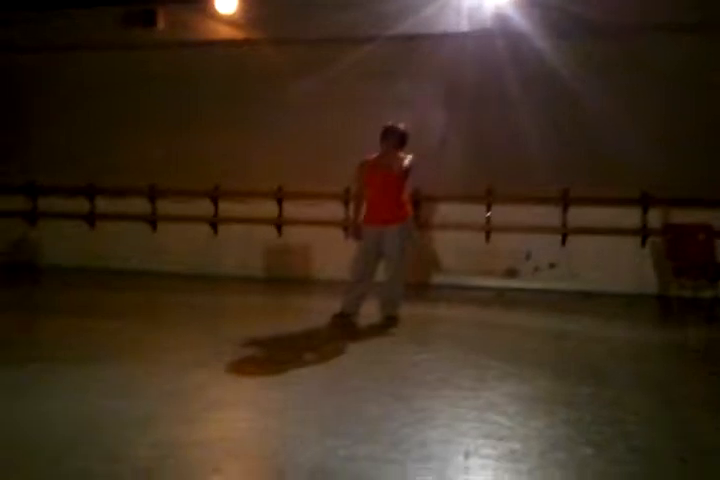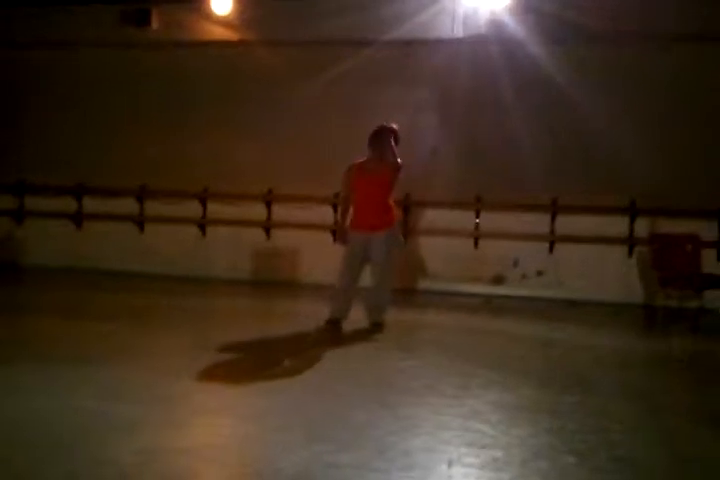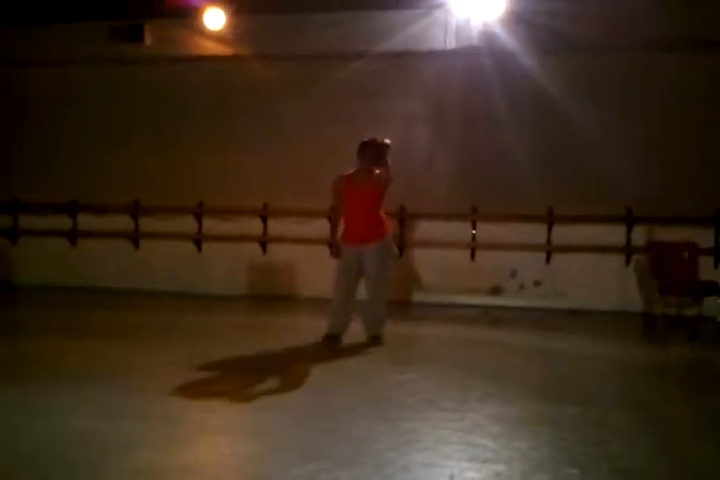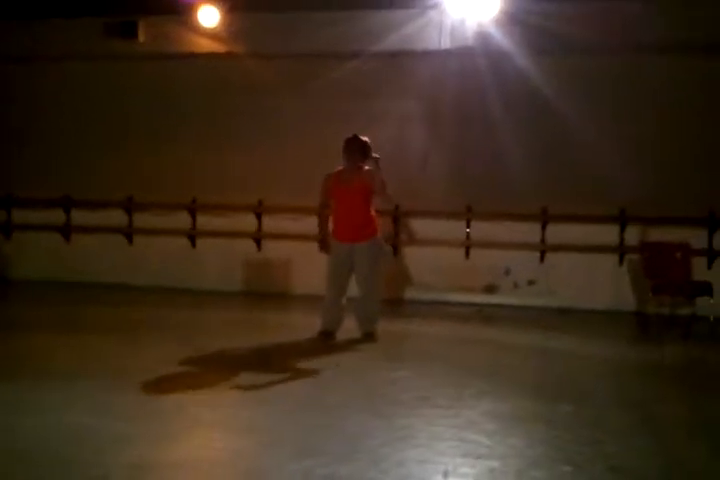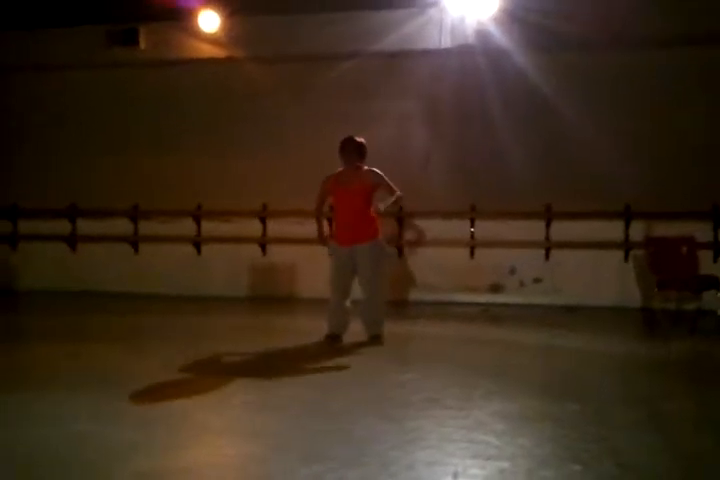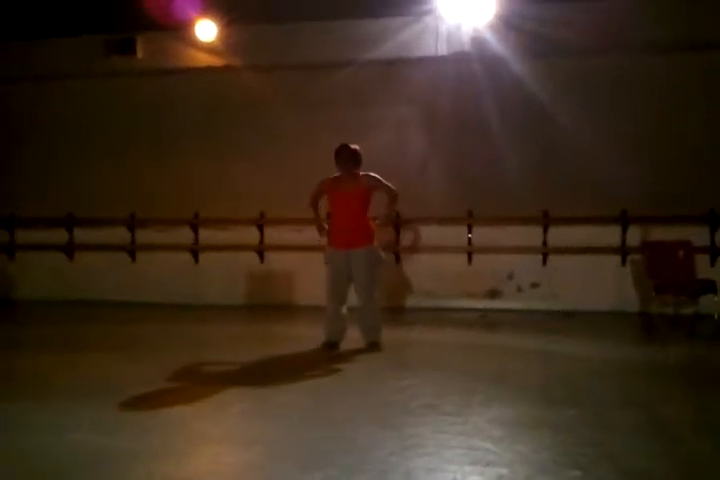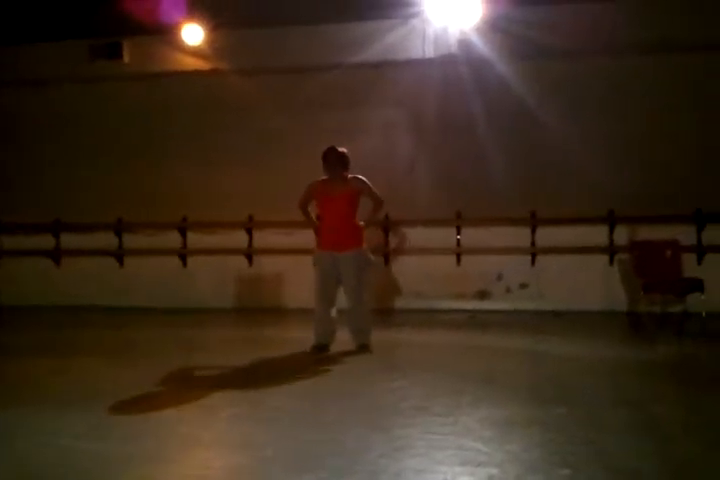
dt=0.2s
person 1, frame 1
left shoulder: (405, 161)
right shoulder: (366, 165)
left elbow: (400, 169)
right elbow: (359, 194)
left wrist: (395, 151)
right wrist: (355, 222)
left hip: (397, 224)
right hip: (371, 224)
left knee: (394, 272)
right knee: (360, 270)
left ankle: (390, 312)
right ankle: (347, 312)
person 1, frame 2
left shoulder: (391, 167)
right shoulder: (354, 170)
left elbow: (393, 162)
right elbow: (346, 199)
left wrist: (389, 139)
right wrist: (341, 226)
left hip: (384, 230)
right hip: (357, 230)
left knee: (381, 277)
right knee: (347, 275)
left ankle: (376, 318)
right ankle: (335, 317)
person 1, frame 3
left shoulder: (379, 179)
right shoulder: (342, 181)
left elbow: (388, 177)
right elbow: (335, 211)
left wrist: (384, 153)
right wrist: (334, 239)
left hip: (376, 242)
right hip: (349, 243)
left knee: (376, 290)
right knee: (342, 290)
left ankle: (375, 331)
right ankle: (334, 331)
person 1, frame 4
left shoulder: (369, 175)
right shoulder: (331, 179)
left elbow: (384, 195)
right elbow: (323, 208)
left wrist: (376, 165)
right wrist: (322, 235)
left hip: (367, 240)
right hip: (339, 241)
left knee: (369, 287)
right knee: (334, 286)
left ankle: (368, 328)
right ankle: (329, 327)
person 1, frame 5
left shoulder: (371, 176)
right shoulder: (331, 180)
left elbow: (396, 194)
right elbow: (319, 205)
left wrist: (383, 206)
right wrist: (321, 230)
left hip: (368, 241)
right hip: (340, 243)
left knee: (372, 289)
right knee: (338, 289)
left ankle: (375, 331)
right ankle: (335, 330)
person 1, frame 6
left shoulder: (367, 181)
right shoulder: (328, 184)
left elbow: (393, 193)
right elbow: (313, 200)
left wrist: (385, 219)
right wrist: (319, 222)
left hip: (364, 246)
right hip: (336, 248)
left knee: (368, 294)
right knee: (334, 296)
left ankle: (372, 338)
right ankle: (333, 337)
person 1, frame 7
left shoulder: (356, 183)
right shoulder: (316, 187)
left elbow: (378, 202)
right elbow: (303, 205)
left wrist: (365, 223)
right wrist: (314, 224)
left hip: (352, 250)
right hip: (325, 251)
left knee: (356, 297)
right knee: (323, 298)
left ankle: (362, 340)
right ankle: (323, 340)
